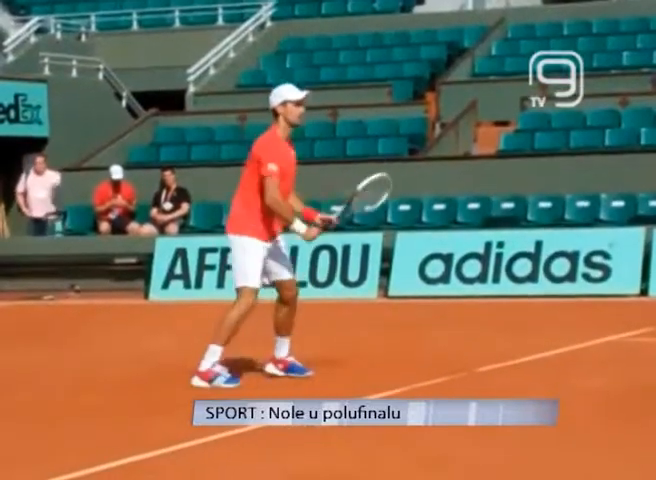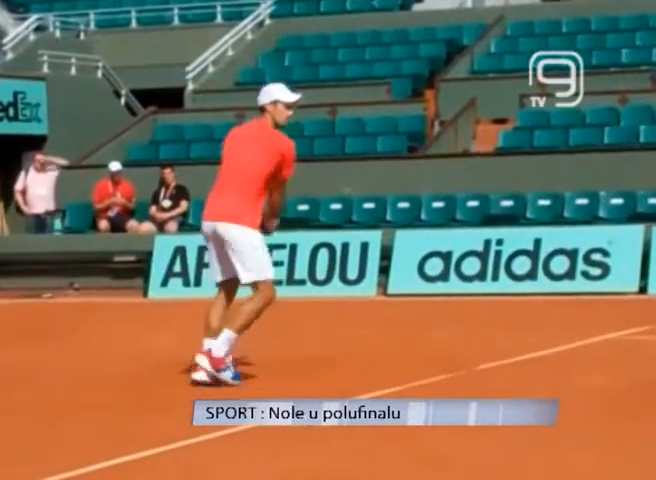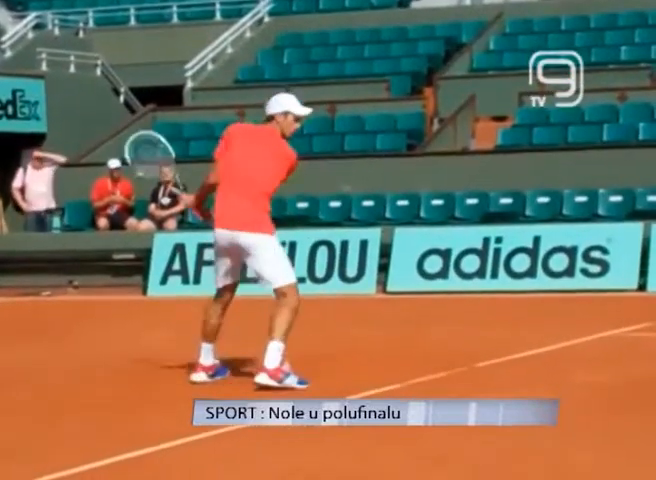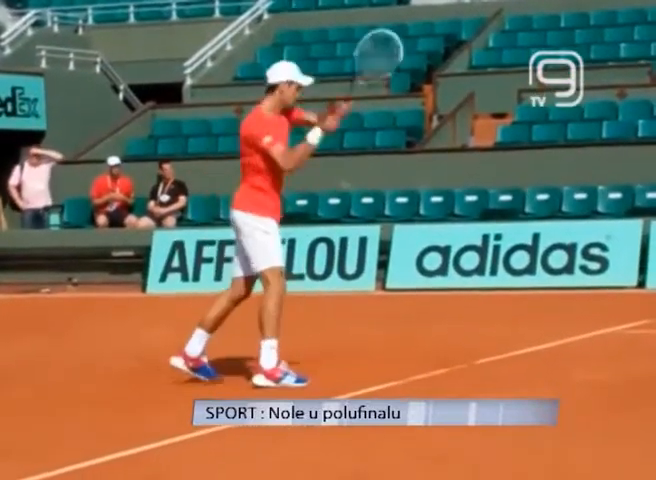
dt=0.3s
person 1, frame 1
left shoulder: (283, 146)
right shoulder: (271, 147)
left elbow: (286, 195)
right elbow: (271, 199)
left wrist: (312, 216)
right wrist: (299, 227)
left hip: (268, 233)
right hip: (248, 231)
left knee: (289, 292)
right knee: (247, 300)
left ankle: (281, 358)
right ankle: (207, 368)
person 1, frame 2
left shoulder: (235, 134)
right shoulder: (284, 145)
right elbow: (276, 196)
right wrist: (270, 220)
left hip: (213, 218)
right hip: (239, 222)
left knee: (227, 290)
right knee: (265, 293)
left ankle: (210, 360)
right ankle: (216, 352)
person 1, frame 3
left shoulder: (234, 131)
right shoulder: (289, 155)
left elbow: (215, 178)
left wrist: (198, 200)
left hip: (222, 227)
right hip: (256, 229)
left knee: (223, 295)
right knee: (290, 297)
left ankle: (205, 363)
right ankle: (273, 367)
person 1, frame 4
left shoulder: (283, 112)
right shoulder: (257, 124)
left elbow: (314, 119)
right elbow: (286, 164)
left wrist: (329, 117)
right wrist: (317, 133)
left hip: (253, 212)
right hip: (255, 213)
left knee: (240, 289)
right knee: (275, 284)
left ankle: (192, 353)
right ankle: (269, 366)
